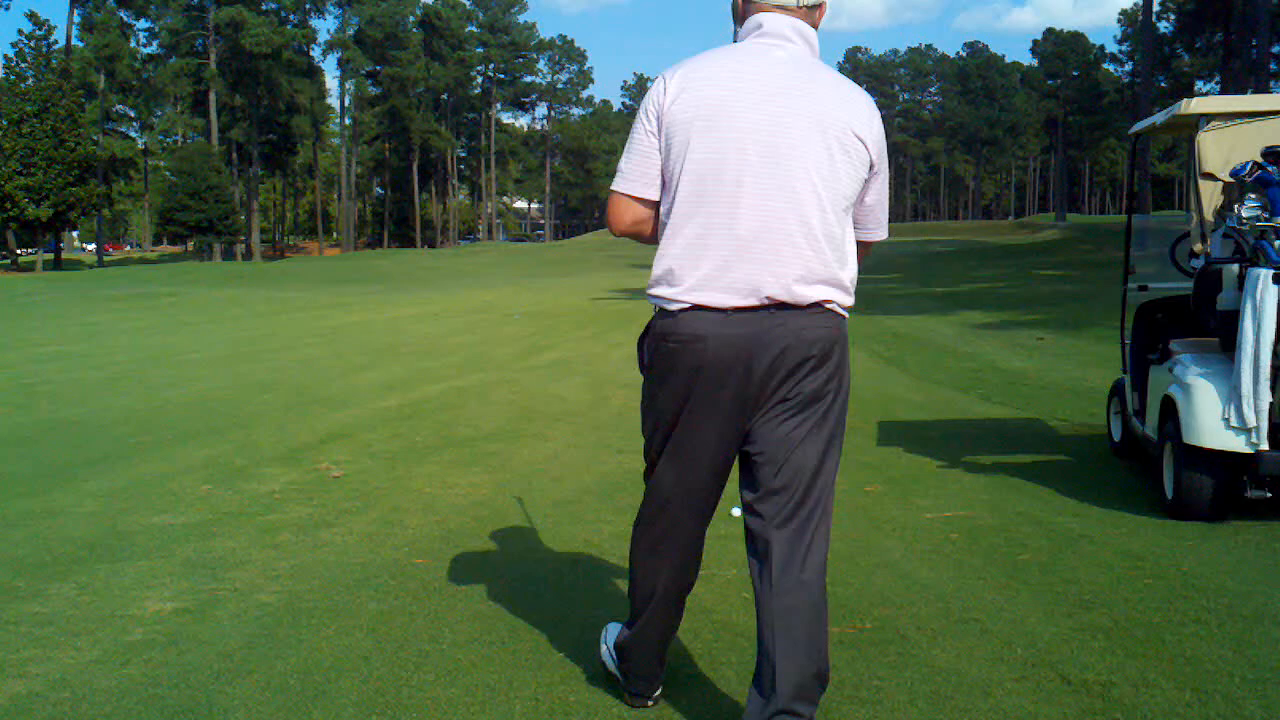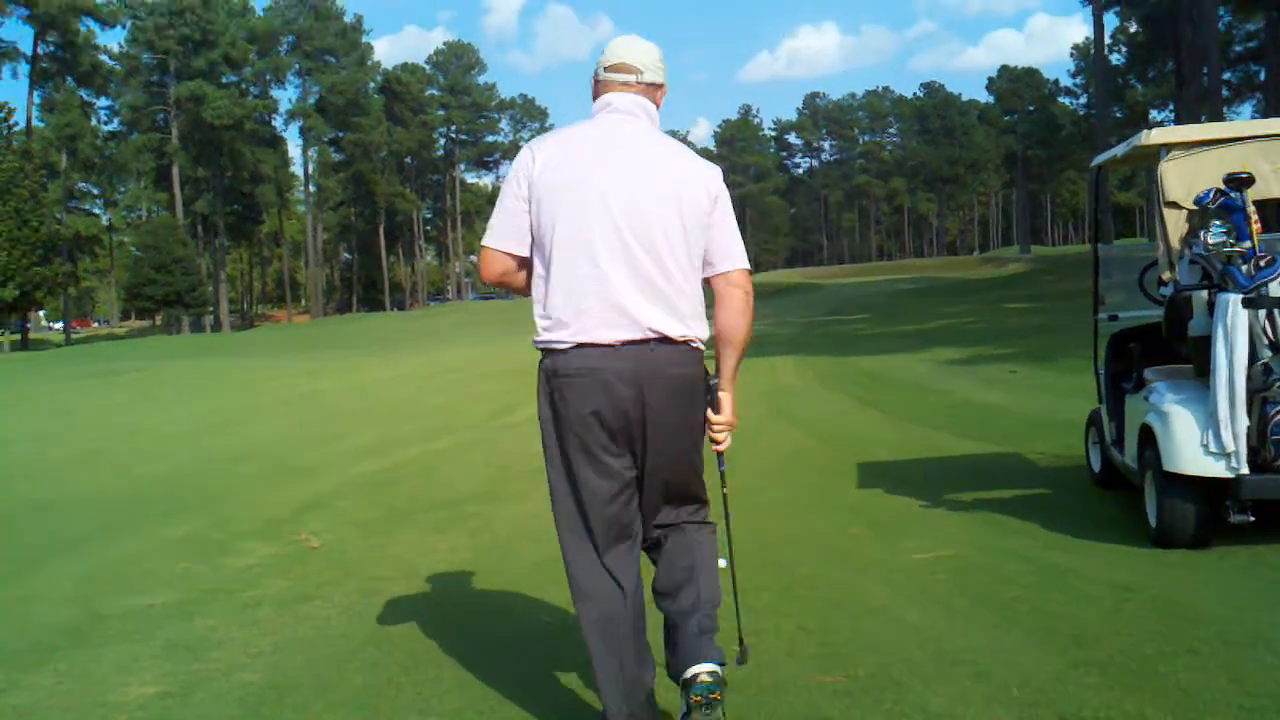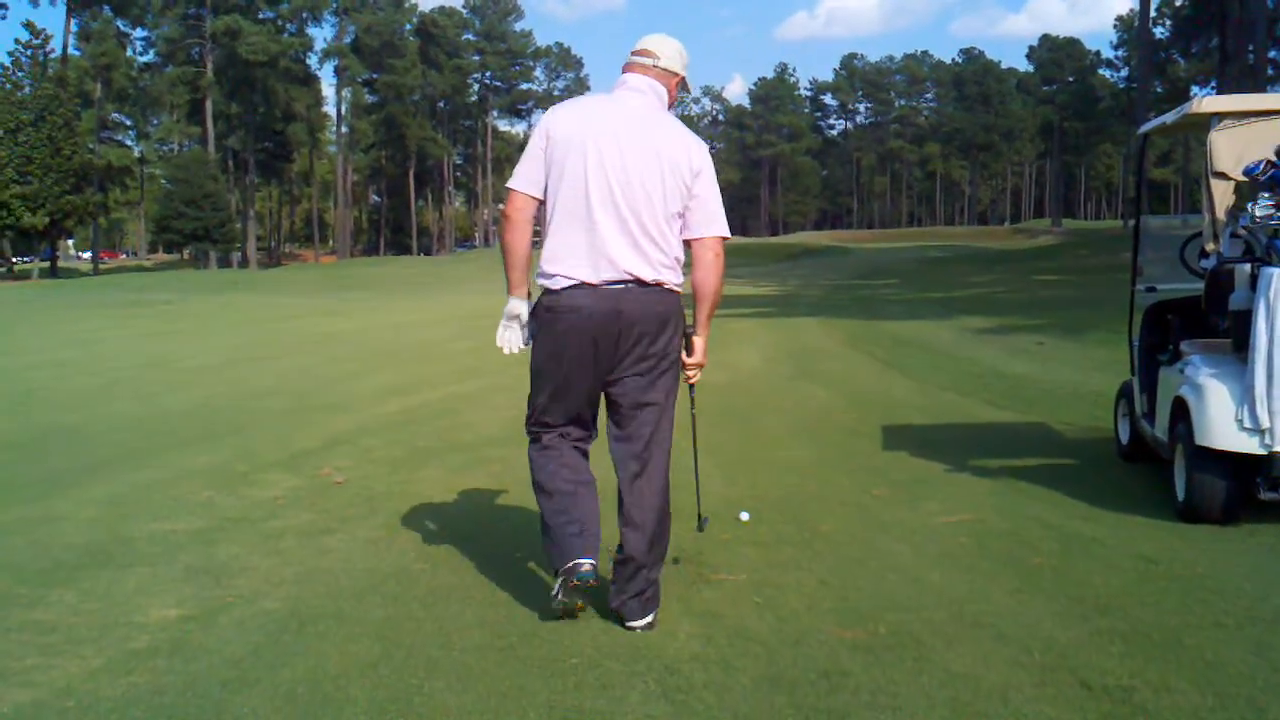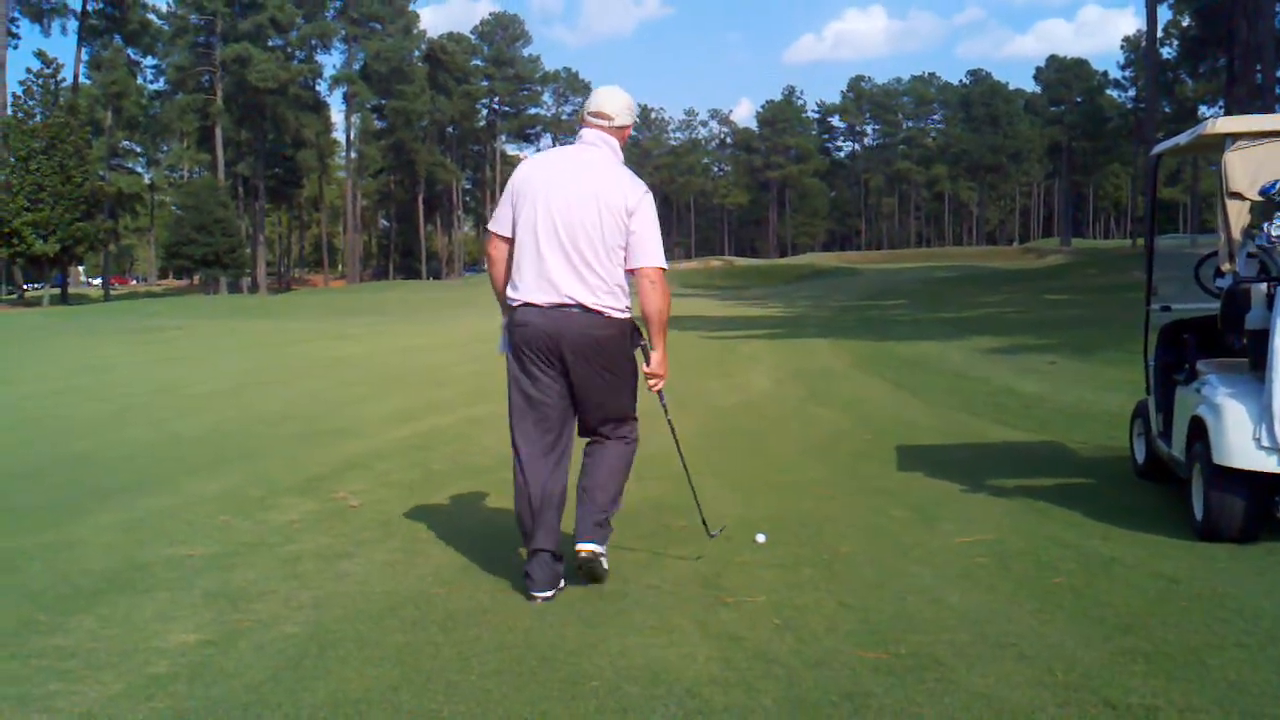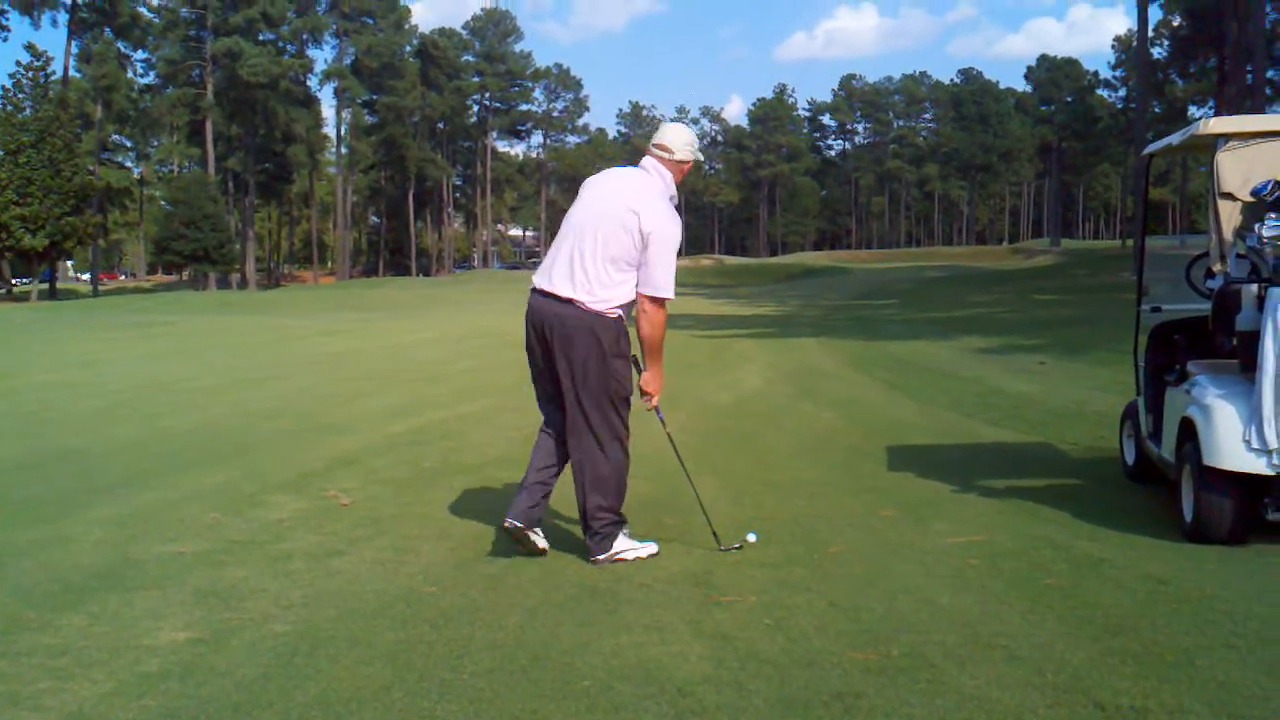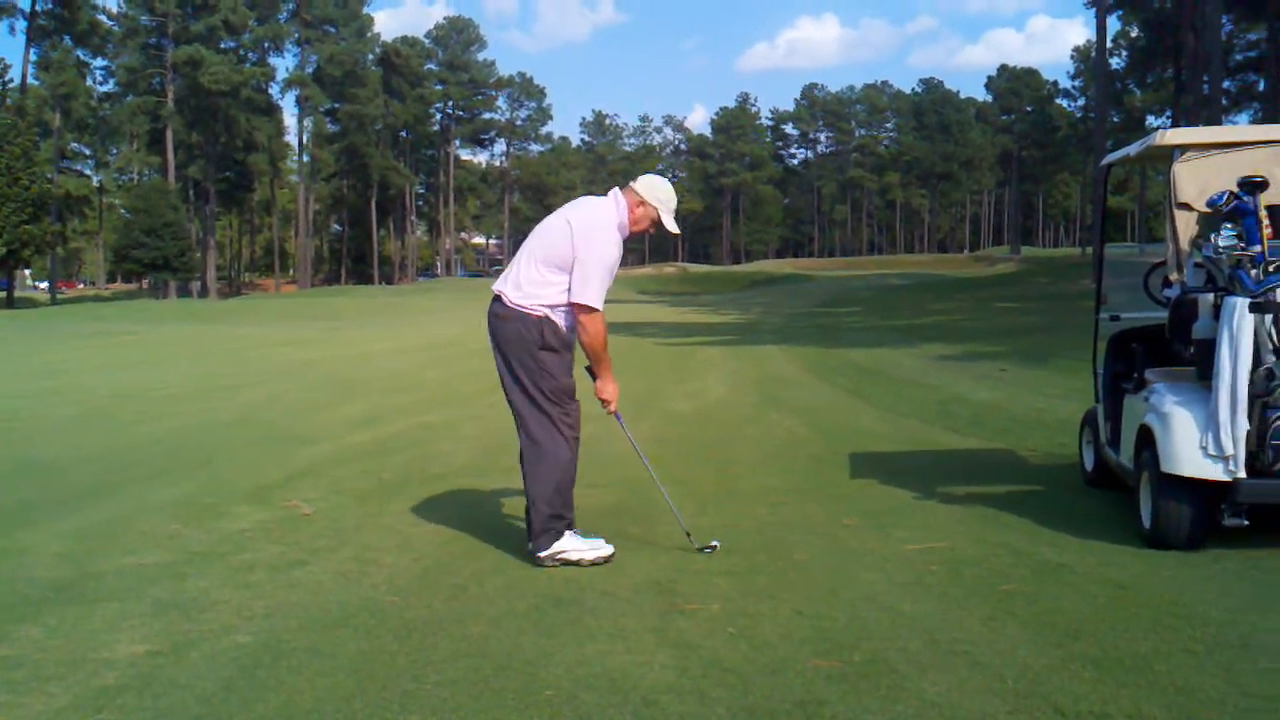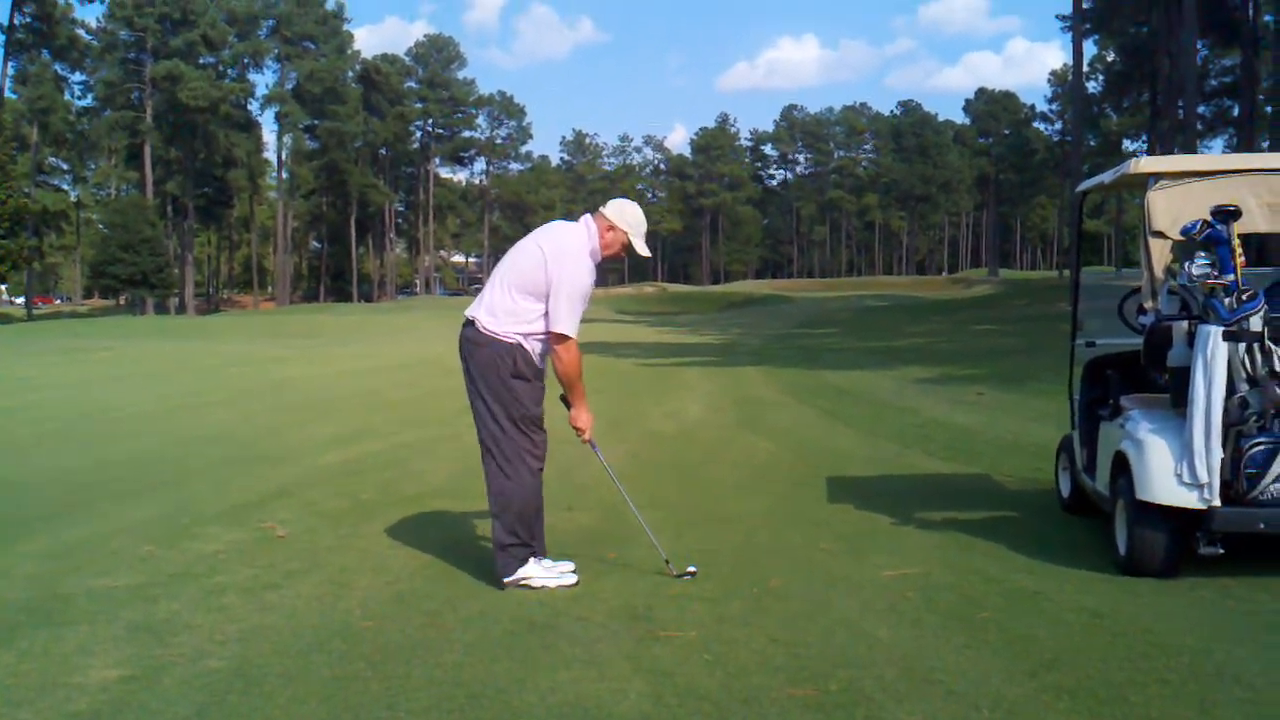
dt=0.7s
person 1, frame 1
left shoulder: (680, 84)
right shoulder: (856, 105)
left elbow: (626, 216)
right elbow: (864, 241)
left hip: (694, 332)
right hip: (808, 339)
left knee: (673, 511)
right knee: (794, 537)
person 1, frame 2
left shoulder: (541, 156)
right shoulder: (696, 169)
left elbow: (496, 269)
right elbow: (735, 288)
right wrist: (726, 390)
left hip: (580, 372)
right hip: (674, 367)
left knee: (599, 546)
right knee: (678, 521)
right ankle: (699, 659)
person 1, frame 3
left shoulder: (563, 118)
right shoulder: (688, 145)
left elbow: (517, 212)
right elbow: (709, 252)
left wrist: (517, 297)
right wrist: (700, 334)
left hip: (569, 304)
right hip: (653, 309)
left knee: (557, 433)
right knee: (644, 454)
left ankle: (575, 558)
right ankle: (635, 597)
person 1, frame 4
left shoulder: (530, 168)
right shoulder: (631, 188)
left elbow: (495, 249)
right elbow: (650, 279)
left wrist: (511, 310)
right wrist: (658, 349)
left hip: (532, 324)
right hip: (600, 327)
left knee: (537, 447)
right knee: (612, 433)
left ankle: (542, 570)
right ankle: (591, 536)
person 1, frame 5
left shoulder: (602, 179)
right shoulder: (663, 216)
right elbow: (649, 305)
right wrist: (654, 369)
left hip: (542, 305)
right hip: (590, 322)
left knee: (559, 420)
right knee: (601, 433)
left ankle: (526, 508)
right ankle: (605, 538)
person 1, frame 6
left shoulder: (593, 208)
right shoulder: (604, 232)
right elbow: (587, 313)
right wrist: (605, 376)
left hip: (521, 317)
right hip: (529, 324)
left knee: (547, 426)
right knee: (556, 425)
left ankle: (549, 529)
right ankle: (553, 535)
person 1, frame 7
left shoulder: (563, 232)
right shoulder: (577, 259)
right elbow: (563, 343)
right wrist: (580, 405)
left hip: (492, 341)
right hip: (501, 350)
left knee: (522, 452)
right knee: (519, 454)
left ankle: (526, 553)
right ankle: (518, 562)
